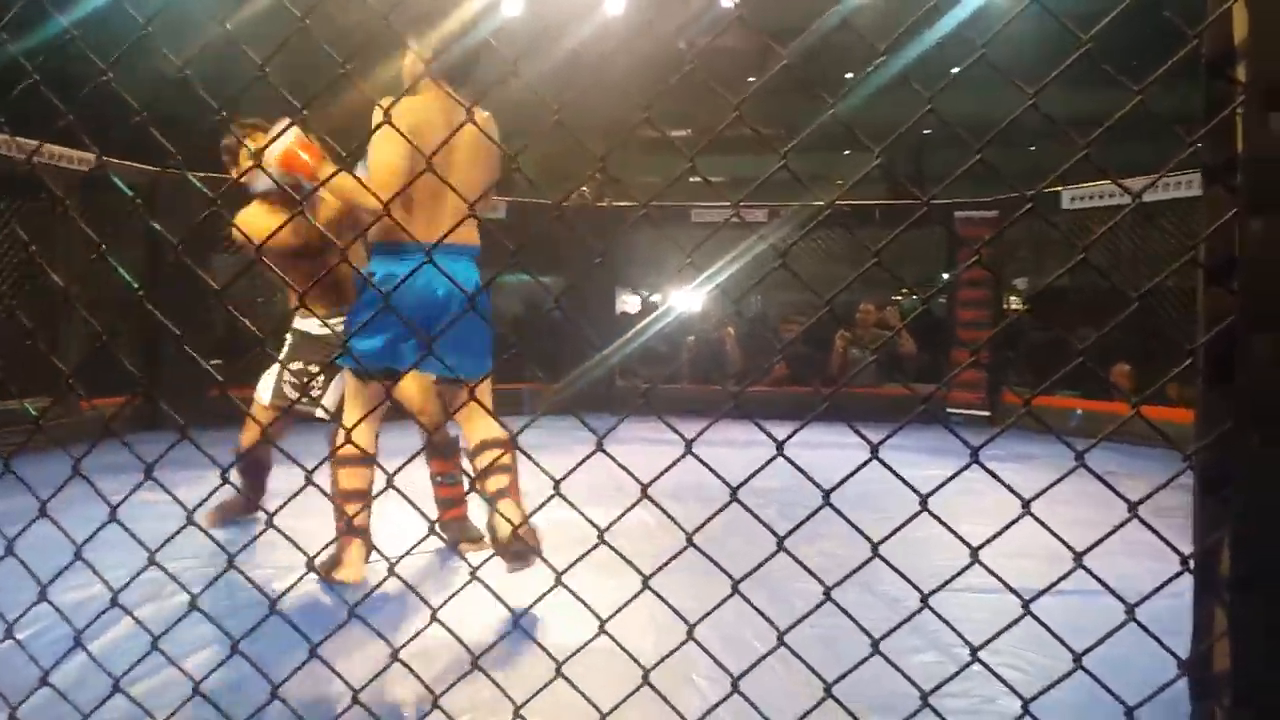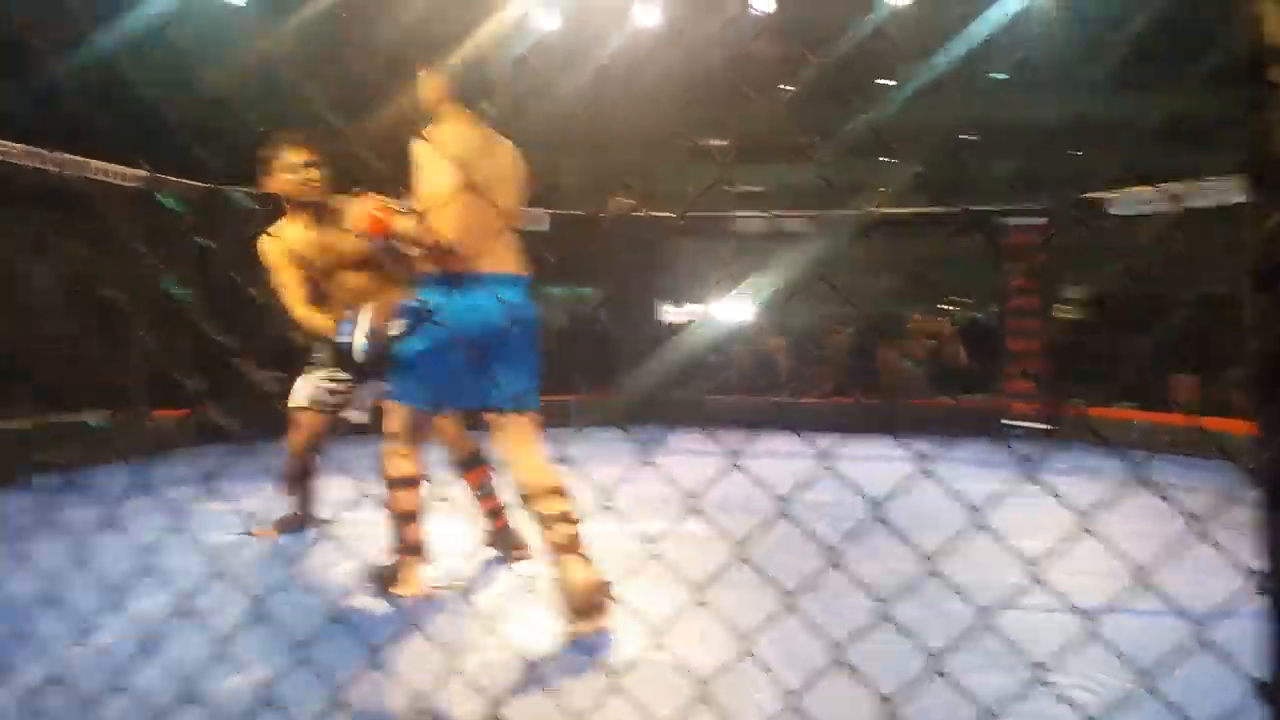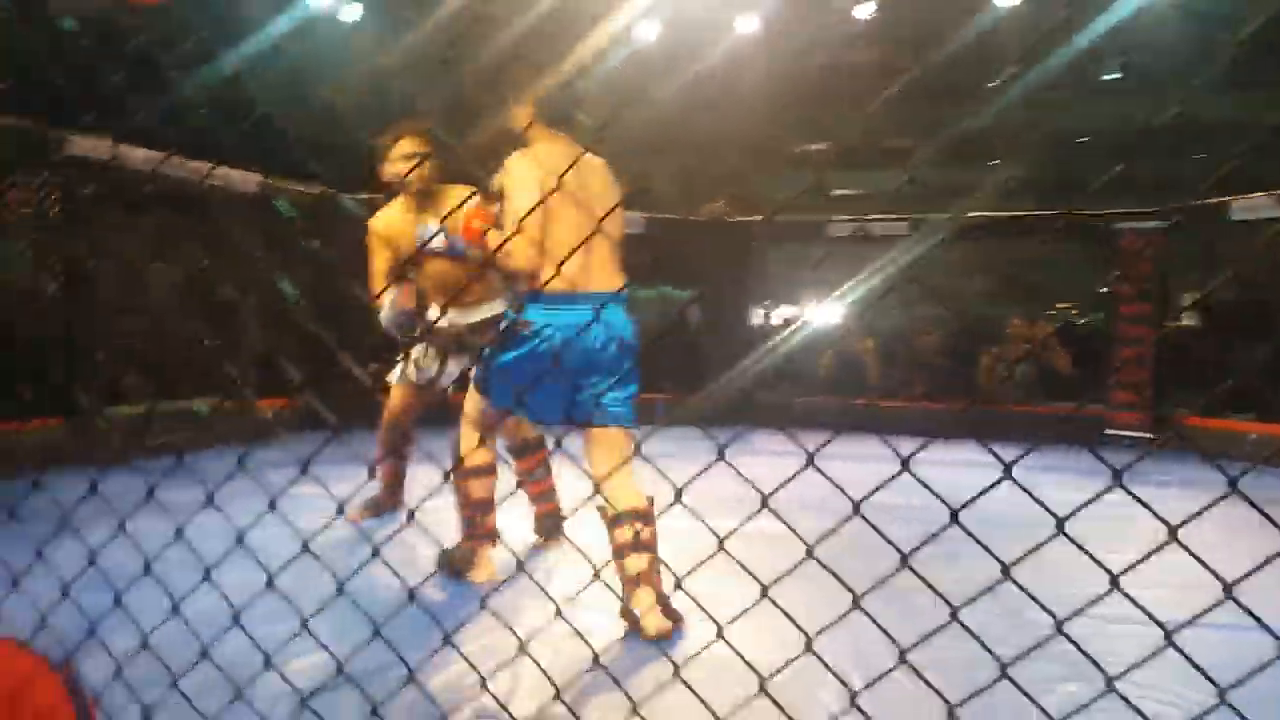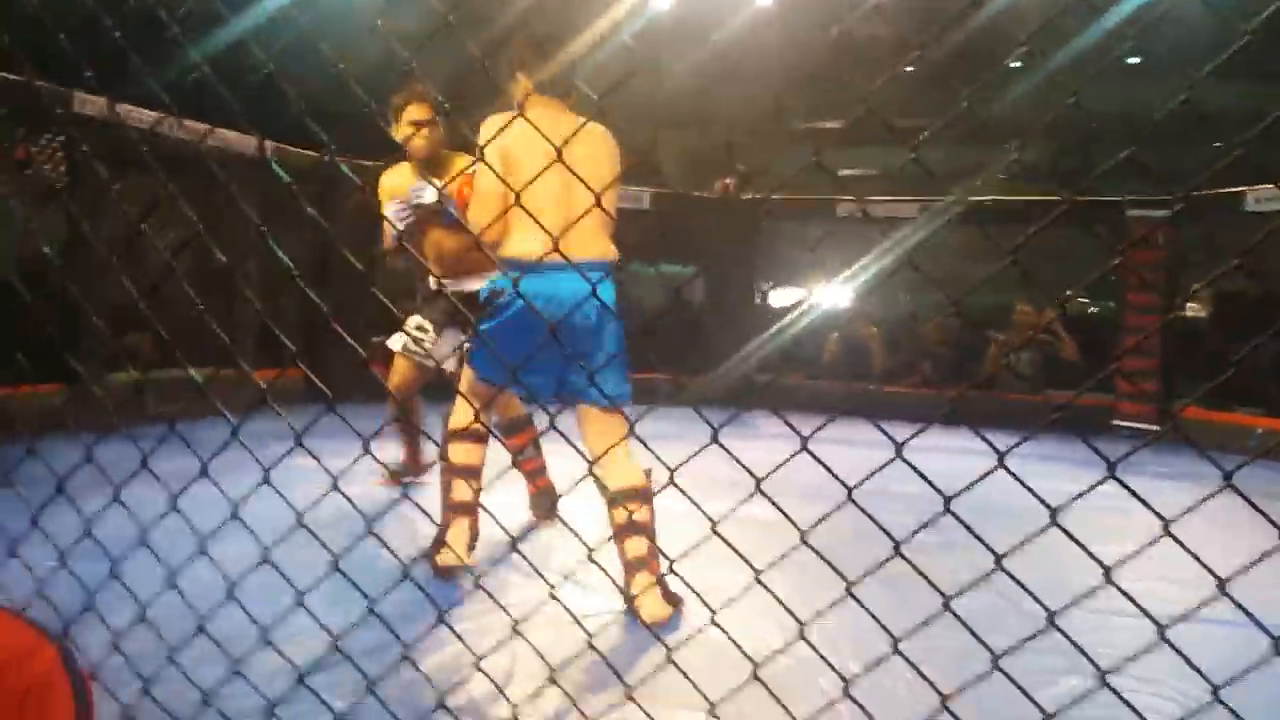
dt=0.1s
person 1, frame 1
left shoulder: (402, 110)
right shoulder: (486, 125)
left elbow: (375, 200)
left wrist: (313, 167)
left hip: (399, 272)
right hip: (462, 273)
left knee: (360, 412)
right knee: (477, 410)
left ankle: (353, 550)
right ankle: (509, 521)
person 1, frame 2
left shoulder: (439, 140)
right shoulder: (505, 149)
left elbow: (451, 234)
left wrist: (397, 220)
left hip: (451, 302)
right hip: (511, 302)
left knee: (400, 432)
right knee: (524, 450)
left ankle: (410, 565)
right ankle: (578, 579)
person 1, frame 3
left shoulder: (525, 164)
right shoulder: (600, 169)
left elbow: (521, 258)
left wrist: (490, 235)
left hip: (545, 318)
right hip: (609, 320)
left knee: (478, 416)
right knee: (614, 465)
left ankle: (475, 549)
right ankle: (646, 603)
person 1, frame 4
left shoulder: (502, 129)
right shoulder: (602, 139)
left elbow: (487, 228)
left wrist: (471, 201)
left hip: (525, 288)
right hip: (594, 291)
left knee: (473, 401)
right knee: (611, 443)
left ankle: (455, 535)
right ankle: (646, 586)
person 2, frame 1
left shoulder: (318, 188)
right shoulder: (247, 221)
right elbow: (308, 235)
right hip: (314, 336)
left knee: (431, 416)
right knee: (252, 441)
left ankle: (454, 518)
right ankle: (249, 497)
person 2, frame 2
right shoulder: (276, 242)
right elbow: (301, 310)
right hip: (342, 345)
left knee: (451, 430)
right knee: (300, 444)
left ankle: (499, 526)
right ankle: (302, 511)
person 2, frame 3
left shoulder: (465, 199)
right shoulder: (383, 224)
right elbow: (382, 288)
left wrist: (453, 239)
right wrist: (391, 309)
left hip: (486, 320)
right hip: (438, 323)
left knee: (508, 415)
right knee: (395, 413)
left ankle: (546, 513)
right ankle: (390, 493)
person 2, frame 4
left shoulder: (471, 170)
right shoulder: (392, 182)
right elbow: (392, 248)
left wrist: (447, 203)
right wrist: (394, 228)
left hip: (484, 292)
right hip: (440, 293)
right knee: (399, 386)
left ankle: (541, 489)
right ankle: (413, 459)
